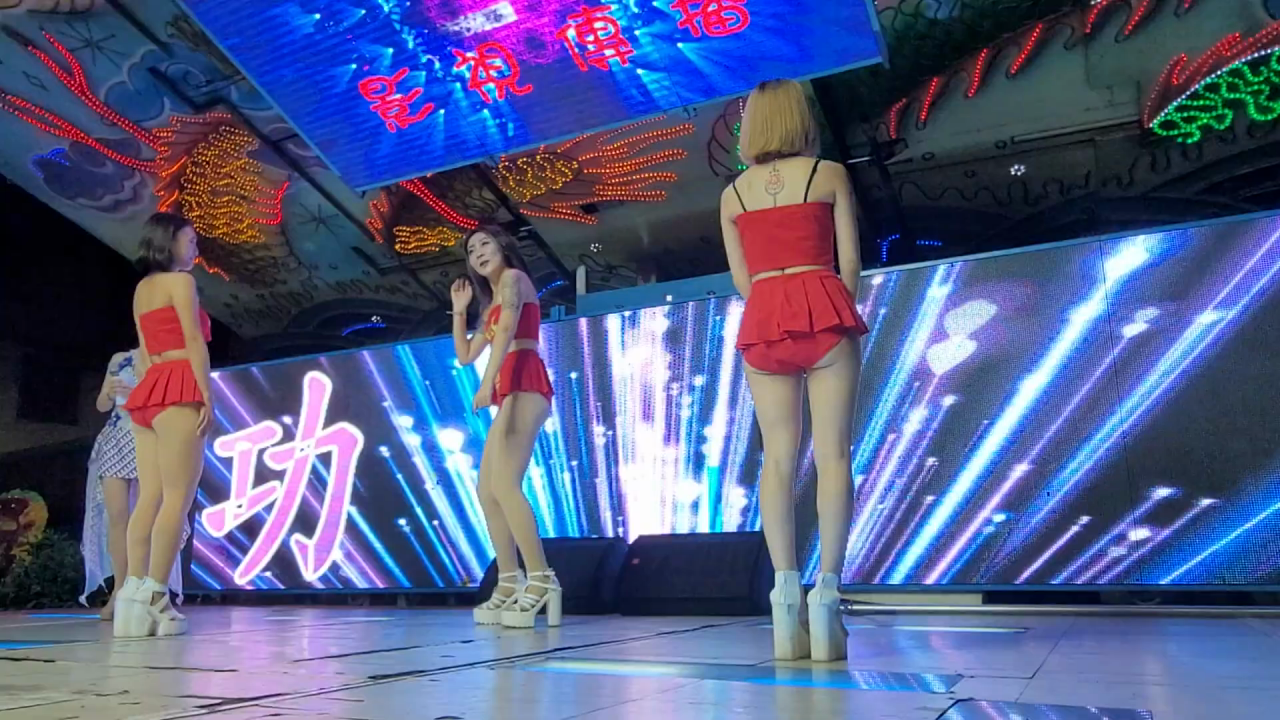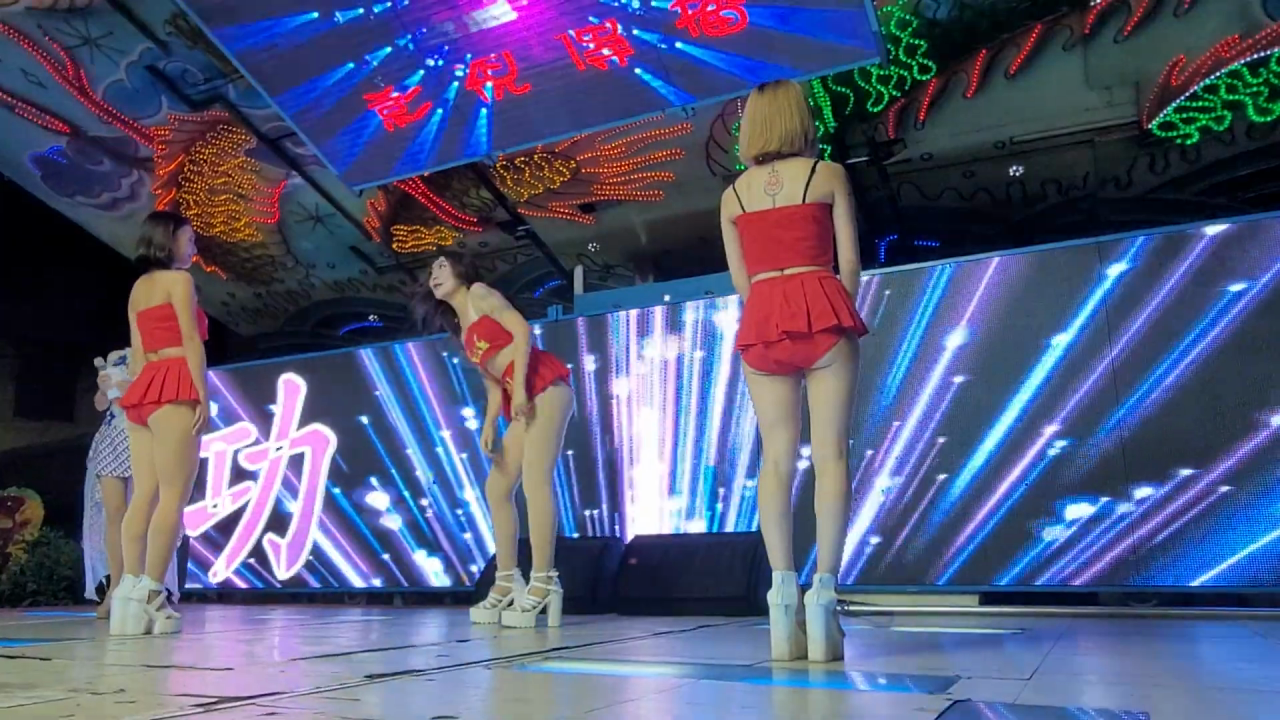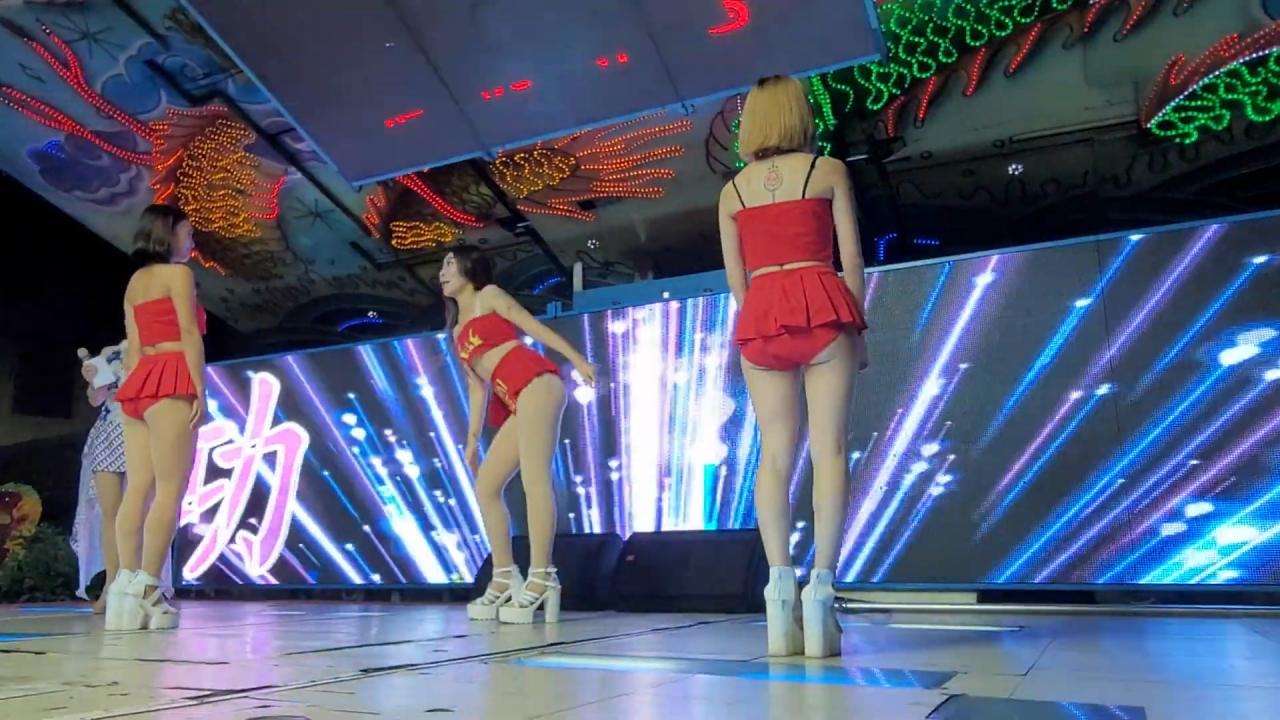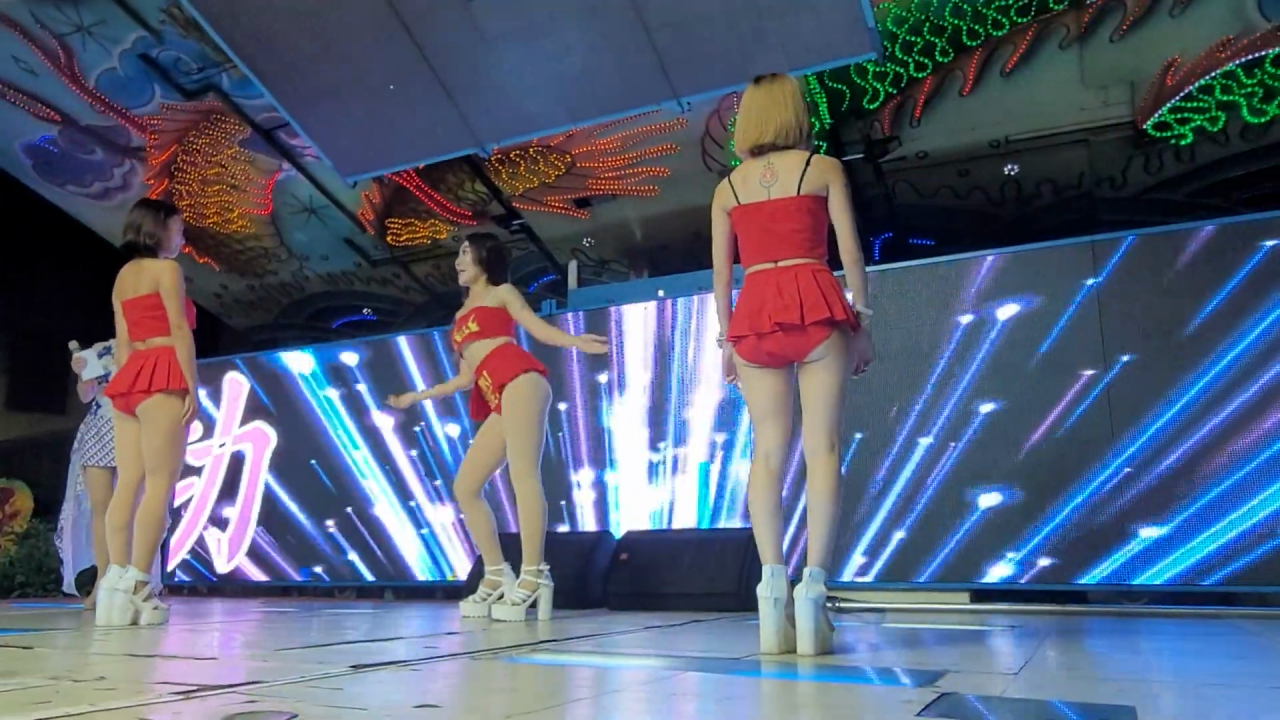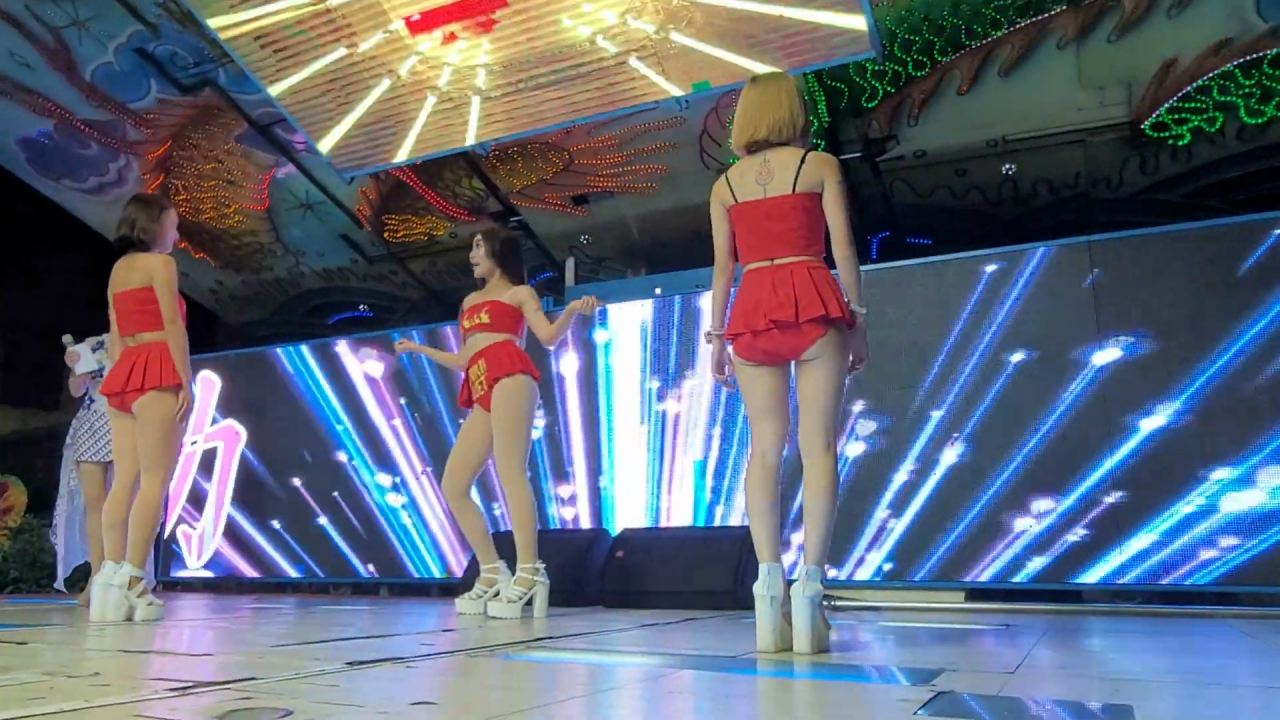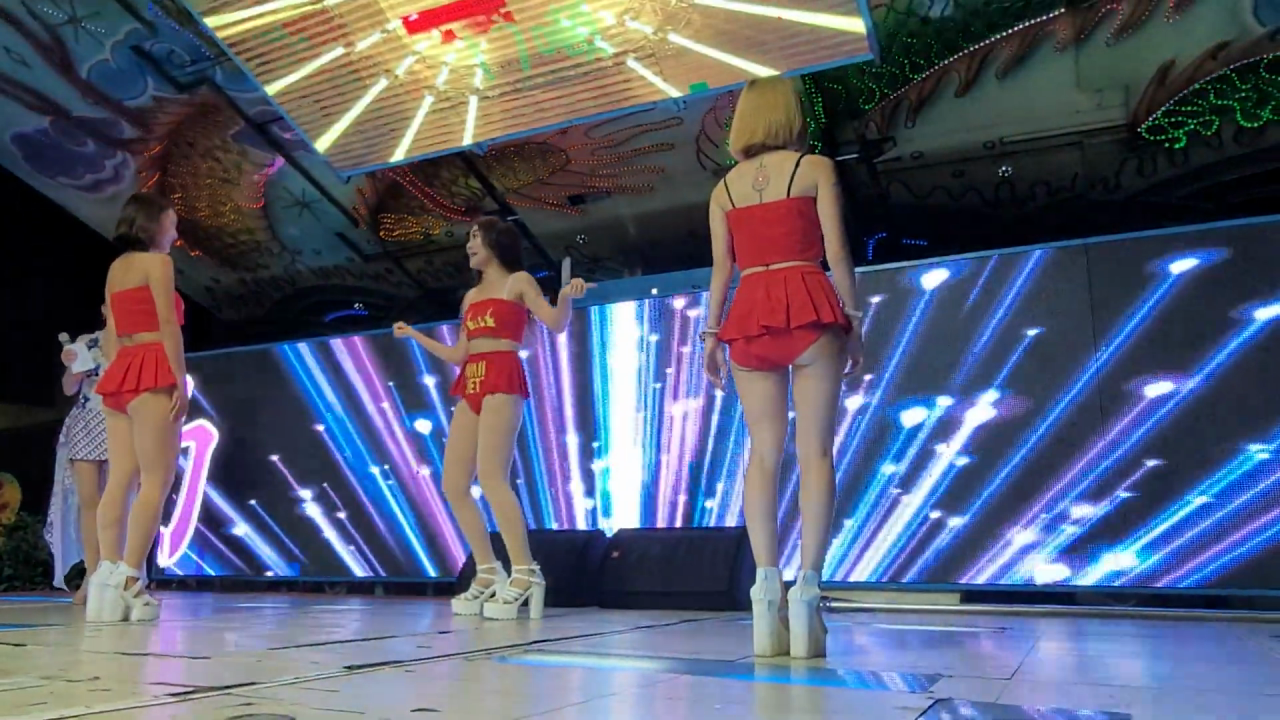
dt=0.3s
person 1, frame 1
left shoulder: (732, 193)
right shoulder: (829, 174)
left elbow: (741, 277)
right elbow: (849, 259)
left hip: (762, 321)
right hip: (823, 313)
left knee: (778, 458)
right knee: (832, 453)
left ankle: (786, 594)
right ankle: (826, 590)
person 1, frame 2
left shoulder: (732, 194)
right shoulder: (828, 175)
left elbow: (741, 278)
right elbow: (849, 260)
left hip: (762, 322)
right hip: (821, 313)
left knee: (777, 458)
right knee: (830, 453)
left ankle: (783, 594)
right ankle: (823, 592)
person 1, frame 3
left shoulder: (732, 190)
right shoulder: (829, 170)
left elbow: (735, 274)
right elbow: (851, 256)
right wrist: (857, 323)
left hip: (760, 317)
right hip: (821, 310)
left knee: (775, 454)
right knee: (828, 449)
left ankle: (781, 589)
right ankle: (821, 587)
person 1, frame 4
left shoulder: (727, 187)
right shoulder: (824, 168)
left elbow: (721, 271)
right elbow: (850, 251)
left wrist: (728, 337)
right wrist: (860, 321)
left hip: (754, 314)
right hip: (814, 307)
left knee: (767, 452)
right knee: (821, 448)
left ankle: (772, 586)
right ankle: (813, 585)
person 1, frame 5
left shoulder: (726, 182)
right shoulder: (820, 165)
left elbow: (722, 264)
right elbow: (843, 247)
left wrist: (717, 335)
right wrist: (856, 319)
left hip: (753, 311)
right hip: (811, 303)
left knee: (765, 450)
right knee: (817, 447)
left ankle: (769, 586)
right ankle: (810, 584)
person 1, frame 6
left shoulder: (724, 186)
right shoulder: (817, 168)
left elbow: (721, 267)
right elbow: (837, 252)
left wrist: (711, 334)
right wrist: (852, 319)
left hip: (749, 316)
right hip: (808, 310)
left knee: (763, 454)
right knee: (814, 452)
left ankle: (767, 592)
right ankle: (806, 589)
person 2, frame 1
left shoulder: (142, 288)
right shoulder: (180, 280)
left elbow: (145, 352)
right elbow: (194, 340)
left wrist: (146, 395)
right wrist: (207, 395)
left hip: (148, 393)
right hip: (178, 390)
left knee: (150, 497)
right knee: (177, 497)
left ankle: (135, 593)
right ankle: (152, 597)
person 2, frame 2
left shoulder: (138, 287)
right shoulder: (178, 278)
left elbow: (137, 350)
right elbow: (191, 339)
left wrist: (141, 391)
right wrist: (202, 394)
left hip: (143, 392)
right hip: (173, 389)
left knee: (144, 495)
right knee: (173, 494)
left ankle: (131, 591)
right ankle: (149, 594)
person 2, frame 3
left shoulder: (135, 281)
right shoulder: (178, 273)
left elbow: (132, 345)
right elbow: (189, 334)
left wrist: (137, 388)
right wrist: (200, 390)
left hip: (138, 386)
right hip: (170, 383)
left knee: (138, 489)
right knee: (169, 489)
left ankle: (127, 585)
right ankle: (146, 590)
person 2, frame 4
left shoulder: (123, 275)
right shoulder: (166, 268)
left elbow: (122, 339)
right elbow: (180, 329)
left wrist: (129, 382)
right wrist: (192, 385)
left hip: (129, 380)
right hip: (162, 378)
left knee: (128, 484)
right knee: (160, 484)
left ankle: (117, 582)
right ankle: (136, 585)
person 2, frame 5
left shoulder: (118, 268)
right shoulder: (159, 262)
left elbow: (115, 333)
right elbow: (172, 324)
left wrist: (121, 375)
right wrist: (186, 380)
left hip: (123, 375)
right hip: (156, 372)
left knee: (125, 480)
right knee: (154, 480)
left ankle: (111, 577)
right ankle: (130, 582)
person 2, frame 6
left shoulder: (116, 267)
right shoulder: (157, 261)
left elbow: (112, 332)
right elbow: (168, 325)
left wrist: (118, 373)
right wrist: (180, 380)
left hip: (119, 376)
right hip: (151, 373)
left knee: (120, 480)
right knee: (156, 481)
left ankle: (108, 578)
right ankle: (127, 581)
person 3, frame 1
left shoulder: (514, 277)
right shoulder: (492, 301)
left elbow: (507, 330)
right elbow: (465, 356)
left wrist: (486, 381)
right wrist: (460, 310)
left hip: (526, 388)
right hip: (511, 397)
left knee: (504, 485)
right knee: (486, 491)
left ankle: (541, 581)
right ankle: (510, 583)
person 3, frame 2
left shoulder: (481, 294)
right shoulder: (464, 332)
left elbow: (523, 331)
left wrist: (521, 386)
right wrist: (489, 426)
left hip: (544, 386)
right hip: (522, 402)
left knee: (535, 483)
right knee: (495, 488)
left ankle: (543, 583)
right ankle: (508, 583)
person 3, frame 3
left shoulder: (489, 296)
right shoulder: (458, 332)
left elbow: (532, 326)
right elbow: (478, 390)
left wrist: (577, 360)
right wrist: (470, 440)
left hip: (535, 384)
right hip: (516, 403)
left knee: (534, 477)
right knee: (485, 487)
left ankle: (542, 579)
right ankle: (506, 579)
person 3, frame 4
left shoulder: (502, 292)
right shoulder: (461, 316)
left elbow: (538, 327)
right elbow: (466, 377)
left wrist: (577, 341)
right wrist: (419, 396)
left hip: (520, 380)
right hip: (497, 401)
left knee: (523, 474)
right knee: (465, 487)
left ankle: (534, 577)
right ankle: (497, 576)
person 3, frame 5
left shoulder: (519, 292)
right shoulder: (470, 300)
left elbow: (548, 335)
left wrist: (571, 312)
right wrist: (419, 348)
left hip: (510, 376)
right hip: (480, 393)
left knee: (510, 473)
right knee: (453, 487)
left ankle: (529, 573)
right ankle: (493, 573)
person 3, frame 6
left shoulder: (519, 281)
right shoulder: (471, 296)
left elbow: (555, 324)
left wrist: (566, 297)
right wrist: (414, 335)
left hip: (502, 383)
right hip: (470, 390)
left knee: (491, 477)
right knee: (453, 486)
left ankle: (524, 574)
right ankle: (489, 574)
person 4, frame 1
right shoulder: (118, 359)
right elbow: (101, 405)
right wrist: (109, 392)
right hip: (115, 443)
right knee: (116, 516)
right ankle: (118, 590)
person 4, frame 2
right shoulder: (114, 358)
right elbow: (100, 405)
right wrist: (103, 388)
right hip: (112, 441)
right knee: (113, 514)
right ankle: (114, 588)
person 4, frame 3
right shoulder: (108, 354)
right elbow: (95, 400)
right wrist: (91, 381)
right hip: (107, 436)
right knee: (108, 510)
right ankle: (110, 584)
person 4, frame 4
right shoulder: (99, 349)
right elbow: (86, 396)
right wrist: (82, 374)
right hip: (98, 431)
right knee: (99, 505)
right ankle: (102, 580)
person 4, frame 5
right shoulder: (91, 344)
right elbow: (76, 390)
right wrist: (75, 368)
right hip: (91, 427)
right knee: (92, 501)
right ankle: (96, 575)
person 4, frame 6
right shoulder: (84, 342)
right elbow: (69, 388)
right wrist: (70, 366)
right hip: (85, 427)
right knee: (87, 500)
right ankle: (91, 574)
